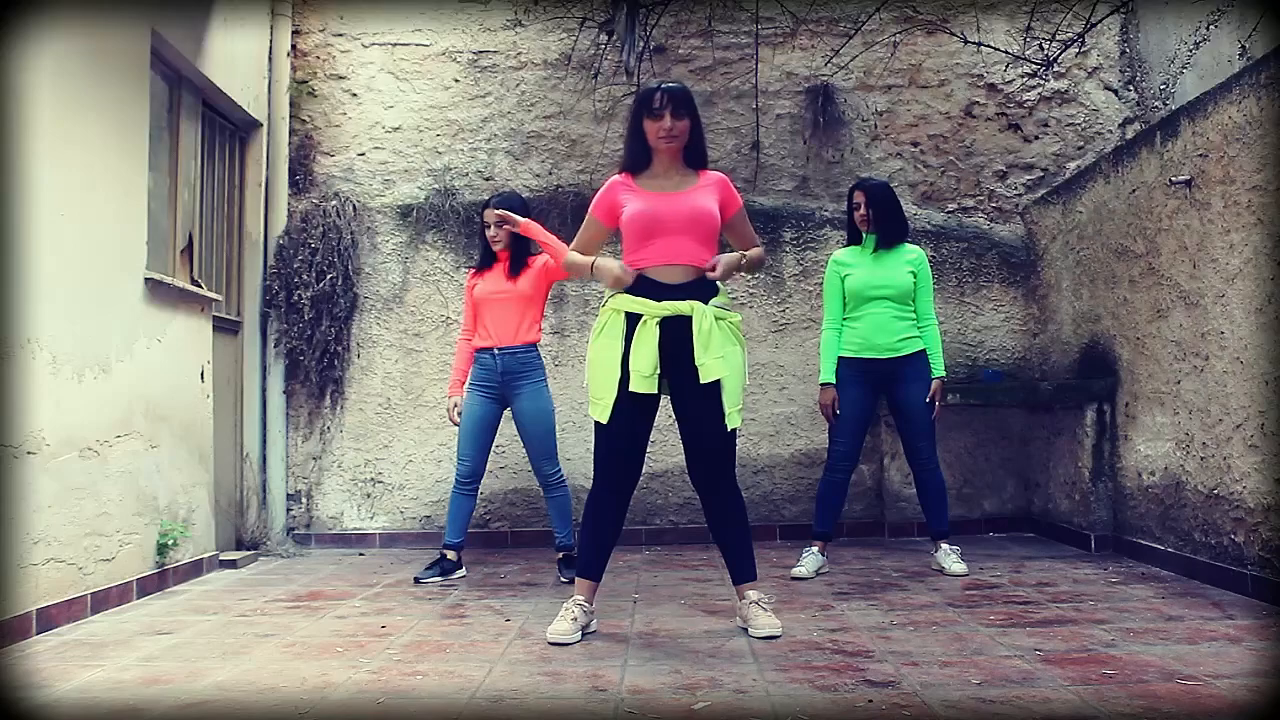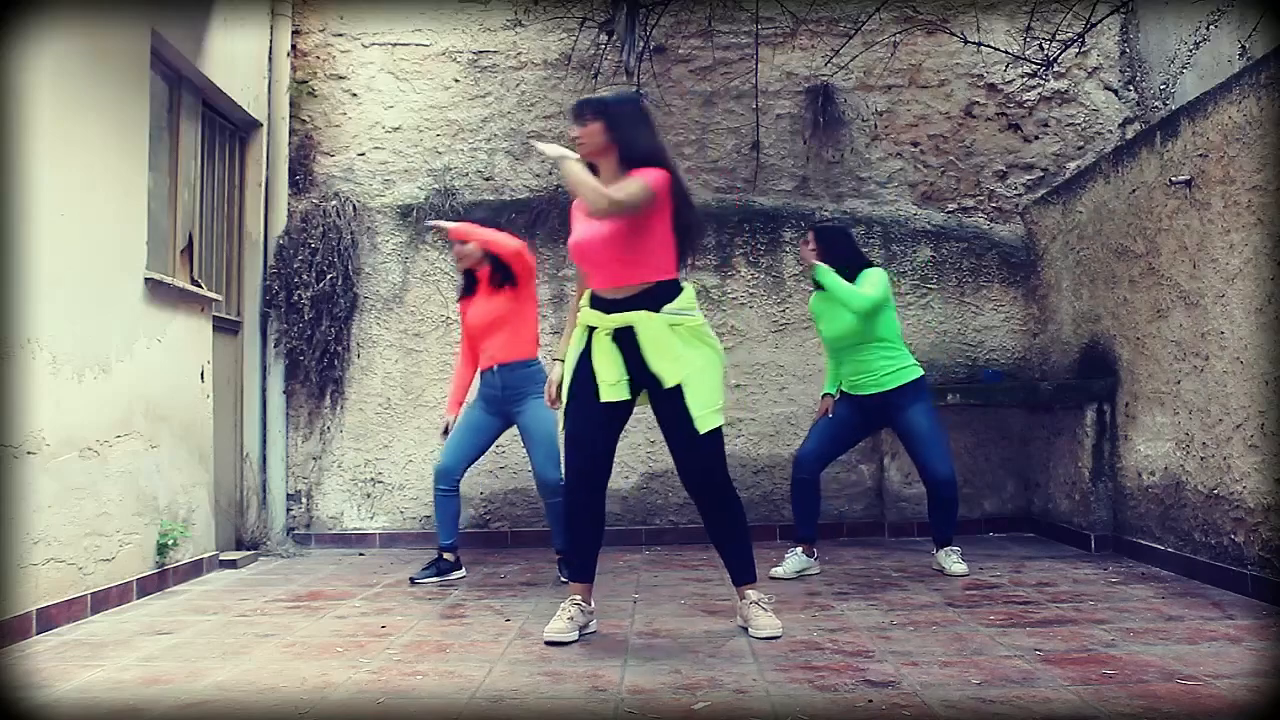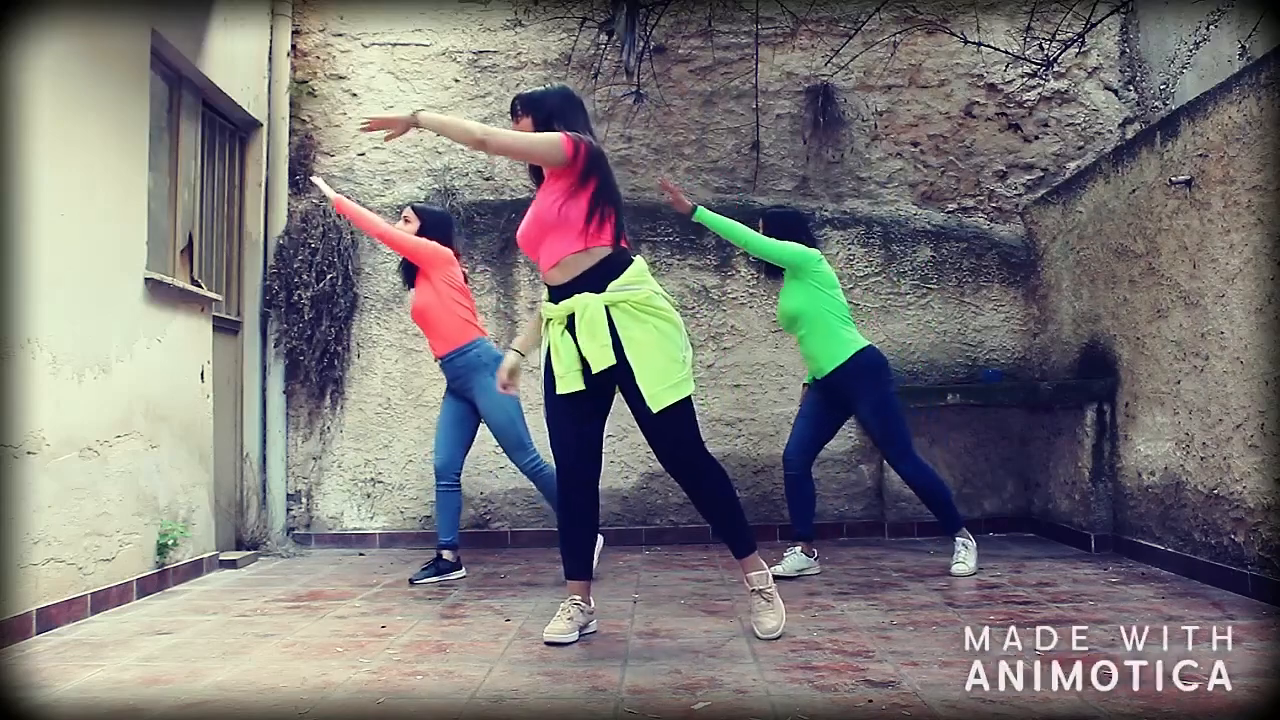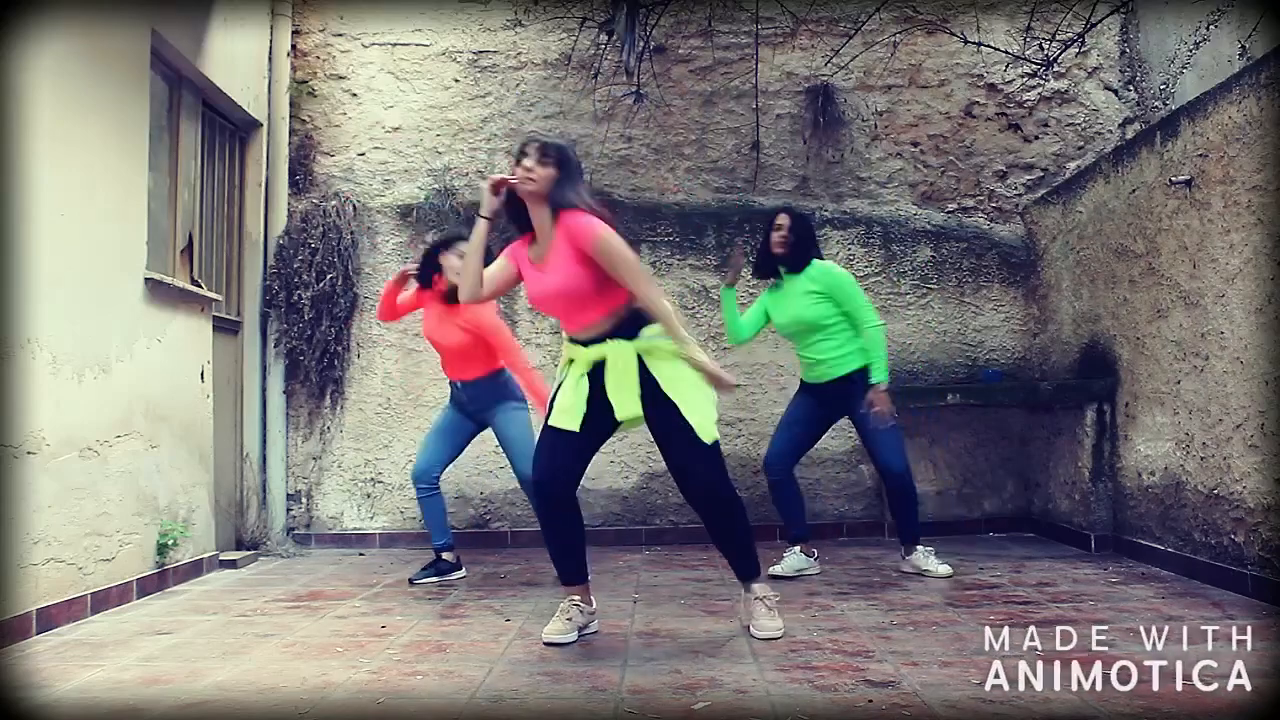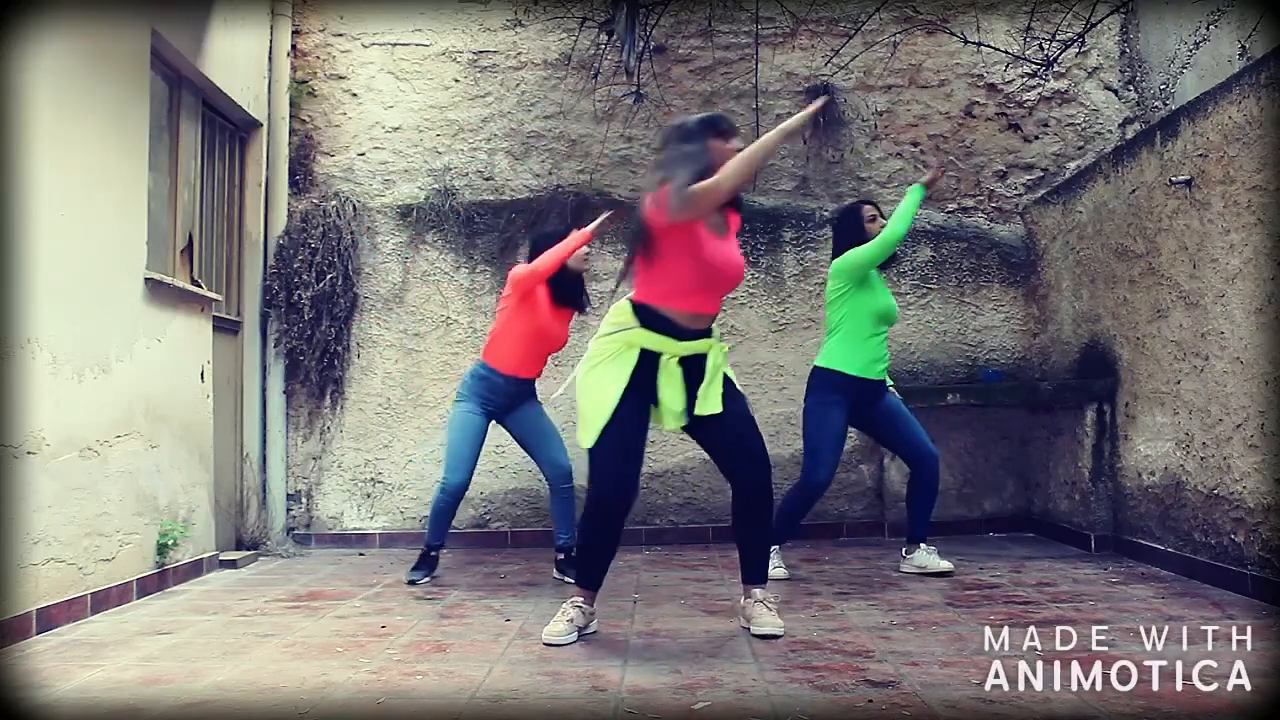
dt=0.5s
person 1, frame 1
left shoulder: (716, 186)
right shoulder: (618, 189)
left elbow: (755, 250)
right elbow: (574, 255)
left wrist: (736, 259)
right wrist: (599, 266)
left hip: (702, 330)
right hip: (632, 327)
left knee: (714, 469)
right knee: (614, 470)
left ankle: (749, 594)
right ankle: (582, 600)
person 1, frame 2
left shoulder: (651, 180)
right shoulder: (580, 205)
left elbow: (604, 204)
left wrist: (564, 159)
right wrist: (561, 359)
left hip: (665, 335)
right hip: (602, 341)
left knee: (705, 473)
right knee: (582, 476)
left ankle: (749, 595)
right ankle: (579, 601)
person 1, frame 3
left shoulder: (576, 154)
right shoulder: (544, 201)
left elbow: (482, 137)
left wrist: (415, 117)
right wrist: (517, 350)
left hip: (625, 315)
right hip: (570, 331)
left knee: (683, 453)
right knee: (575, 471)
left ankle: (755, 572)
right ankle: (579, 601)
person 1, frame 4
left shoulder: (582, 225)
right shoulder: (521, 251)
left elbow: (645, 285)
right elbow: (470, 294)
left wrist: (693, 352)
right wrist: (484, 217)
left hip: (649, 357)
right hip: (588, 368)
left knee: (705, 480)
right knee: (549, 481)
left ankle: (756, 590)
right ankle: (579, 602)
person 1, frame 5
left shoulder: (728, 219)
right shoulder: (670, 202)
right elbow: (727, 180)
right wrist: (793, 122)
left hip: (696, 359)
right hip: (634, 354)
left knee: (754, 473)
right knee: (610, 489)
left ankle: (754, 594)
right ankle: (582, 603)
person 2, frame 1
left shoulder: (913, 256)
right shoulder: (842, 260)
left elbow: (928, 318)
right elbow: (831, 323)
left wrist: (938, 373)
right wrist: (827, 380)
left hip: (907, 366)
right hip: (854, 368)
left knee: (924, 458)
right knee: (840, 460)
left ankle: (942, 547)
right ankle: (818, 550)
person 2, frame 2
left shoulder: (873, 278)
right shoulder: (817, 302)
left elbow: (860, 304)
left wrist: (818, 268)
right wrist: (828, 392)
left hip: (906, 392)
right hip: (854, 400)
left knee: (940, 475)
right knee: (805, 461)
left ankle: (944, 548)
right ankle: (805, 552)
person 2, frame 3
left shoulder: (807, 260)
right shoulder: (793, 281)
left elbow: (749, 240)
left wrist: (693, 210)
right wrist: (809, 380)
left hip: (862, 371)
right hip: (828, 383)
left knee: (903, 460)
right knee: (795, 460)
left ankle: (961, 538)
right ankle: (805, 551)
person 2, frame 4
left shoulder: (827, 273)
right shoulder: (773, 292)
left elbow: (871, 325)
right elbow: (740, 335)
left wrist: (879, 384)
right wrist: (729, 287)
left hip: (859, 381)
right hip: (815, 389)
left knee: (894, 468)
right knee: (776, 464)
left ankle: (913, 550)
right ankle: (803, 552)
person 2, frame 5
left shoulder: (874, 278)
right shoulder: (847, 266)
right elbow: (895, 235)
left wrist: (886, 380)
right wrist: (920, 188)
left hip: (871, 390)
right hip: (832, 386)
left knee: (926, 459)
right knee: (816, 478)
left ankle: (915, 550)
right ankle: (773, 549)
person 3, frame 1
left shoulder: (539, 267)
right shoulder: (477, 275)
right elbow: (467, 335)
left wrist: (526, 226)
right wrist: (455, 387)
left hip: (525, 370)
right hip: (483, 373)
left knee: (548, 471)
right knee: (467, 472)
left ankle: (567, 553)
right ankle: (451, 556)
person 3, frame 2
left shoulder: (519, 279)
right shoulder: (468, 298)
left elbow: (515, 249)
right elbow: (467, 358)
left wrist: (460, 229)
right wrist: (453, 408)
left hip: (527, 387)
right hip: (488, 393)
left knee: (549, 477)
right knee: (446, 469)
left ankle: (567, 556)
right ankle: (448, 558)
person 3, frame 3
left shoulder: (436, 257)
right shoulder: (424, 278)
left elbow: (382, 229)
left wrist: (334, 198)
left hip: (480, 371)
right hip: (461, 378)
left knee: (527, 461)
right knee: (444, 469)
right ankle: (448, 557)
person 3, frame 4
left shoulder: (477, 305)
right shoulder: (428, 291)
left elbow: (517, 358)
right elbow: (387, 313)
left wrist: (550, 410)
right wrist: (398, 280)
left hip: (499, 396)
right hip: (463, 400)
left knee: (530, 474)
right knee: (423, 473)
right ankle: (447, 559)
person 3, frame 5
left shoulder: (566, 306)
right shoulder: (523, 280)
right elbow: (544, 265)
right wrist: (591, 229)
left hip: (521, 397)
right hip: (481, 388)
left knee: (561, 471)
right knee: (455, 481)
left ankle: (566, 557)
right ankle: (429, 553)
